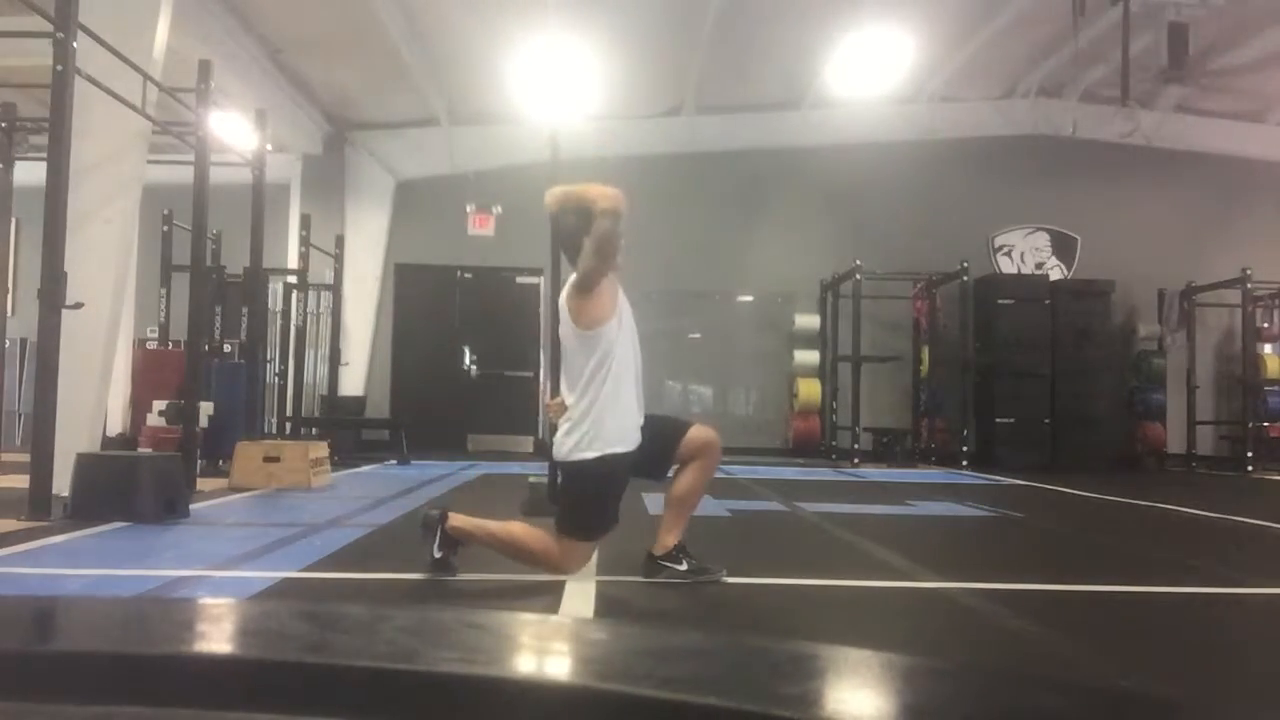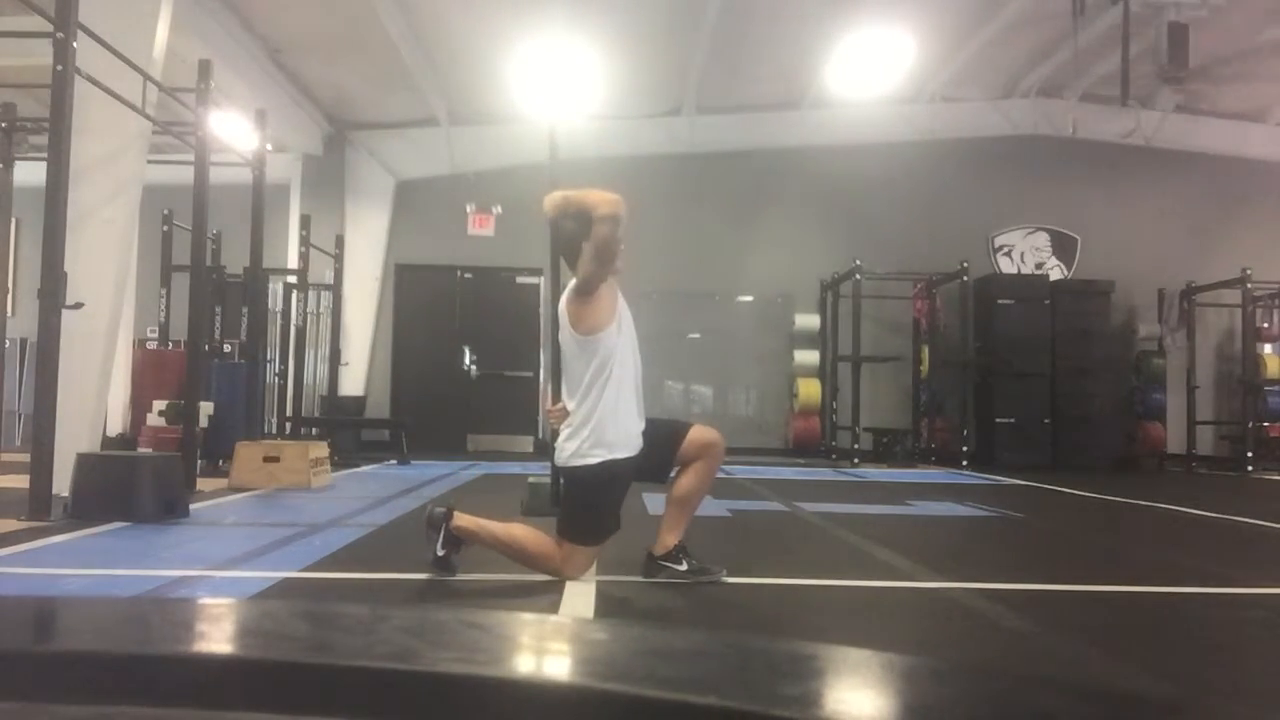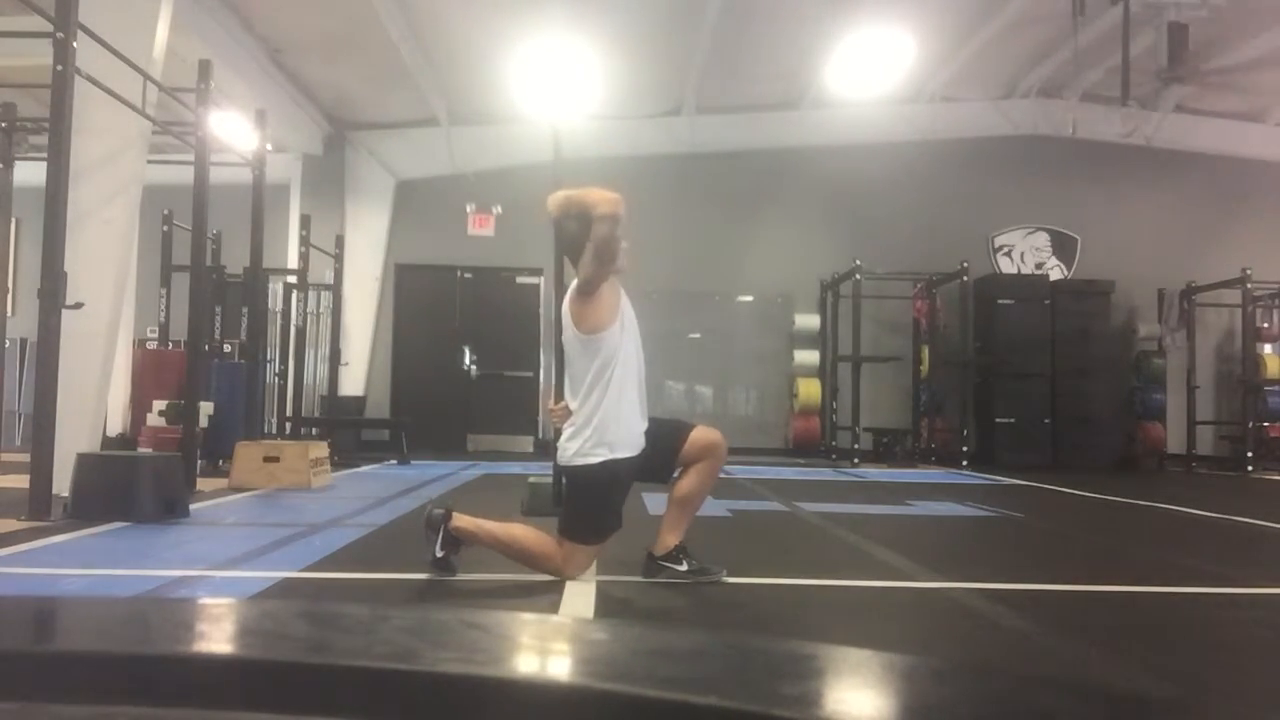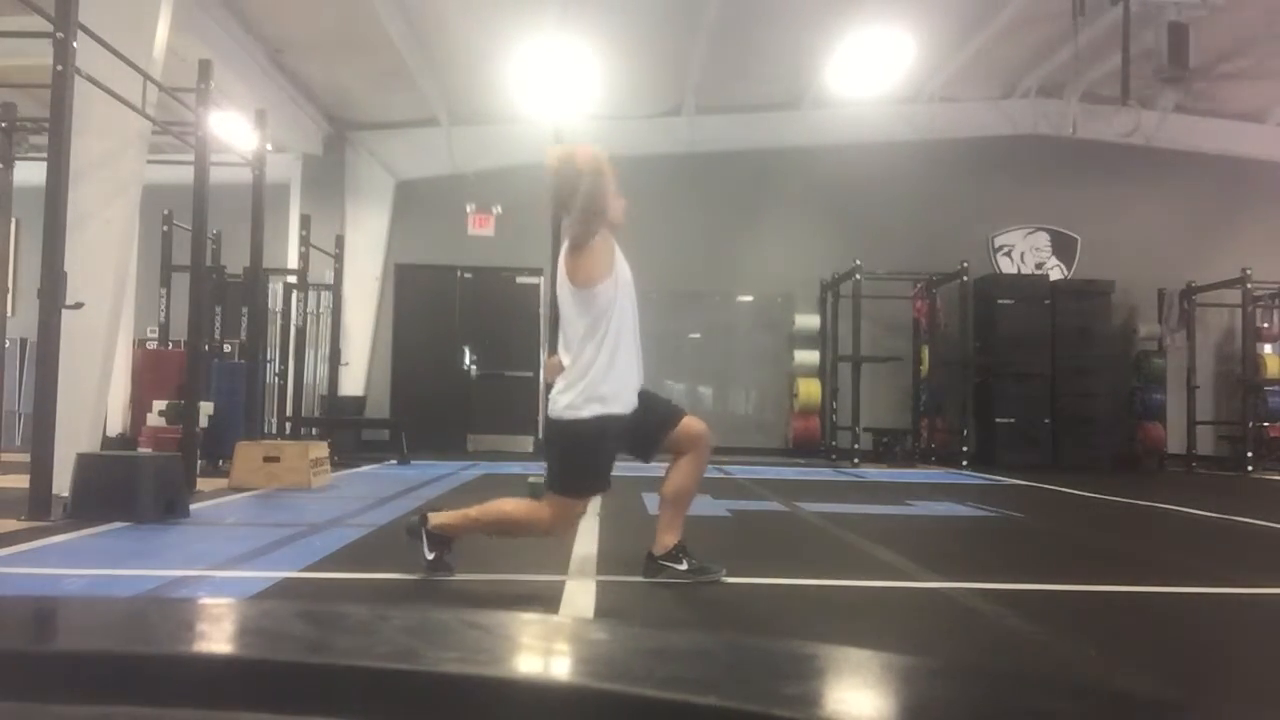
dt=0.3s
person 1, frame 1
left shoulder: (595, 289)
right shoulder: (589, 285)
right elbow: (610, 203)
right wrist: (563, 198)
left hip: (617, 433)
right hip: (596, 446)
left knee: (706, 444)
right knee: (567, 557)
left ankle: (665, 554)
right ankle: (451, 525)
person 1, frame 2
left shoulder: (594, 295)
right shoulder: (588, 292)
right elbow: (609, 209)
right wrist: (563, 203)
left hip: (619, 439)
right hip: (598, 453)
left knee: (709, 445)
right knee: (568, 564)
left ankle: (665, 553)
right ankle: (455, 524)
person 1, frame 3
left shoulder: (599, 294)
right shoulder: (592, 290)
right elbow: (609, 208)
right wrist: (565, 202)
left hip: (621, 435)
right hip: (600, 450)
left knee: (711, 446)
right knee: (568, 563)
left ankle: (665, 554)
right ankle: (452, 524)
person 1, frame 4
left shoulder: (596, 250)
right shoulder: (587, 244)
right elbow: (593, 169)
right wrist: (575, 164)
left hip: (615, 398)
right hip: (589, 410)
left knee: (695, 438)
right knee: (554, 518)
left ankle: (665, 553)
right ankle: (435, 525)
